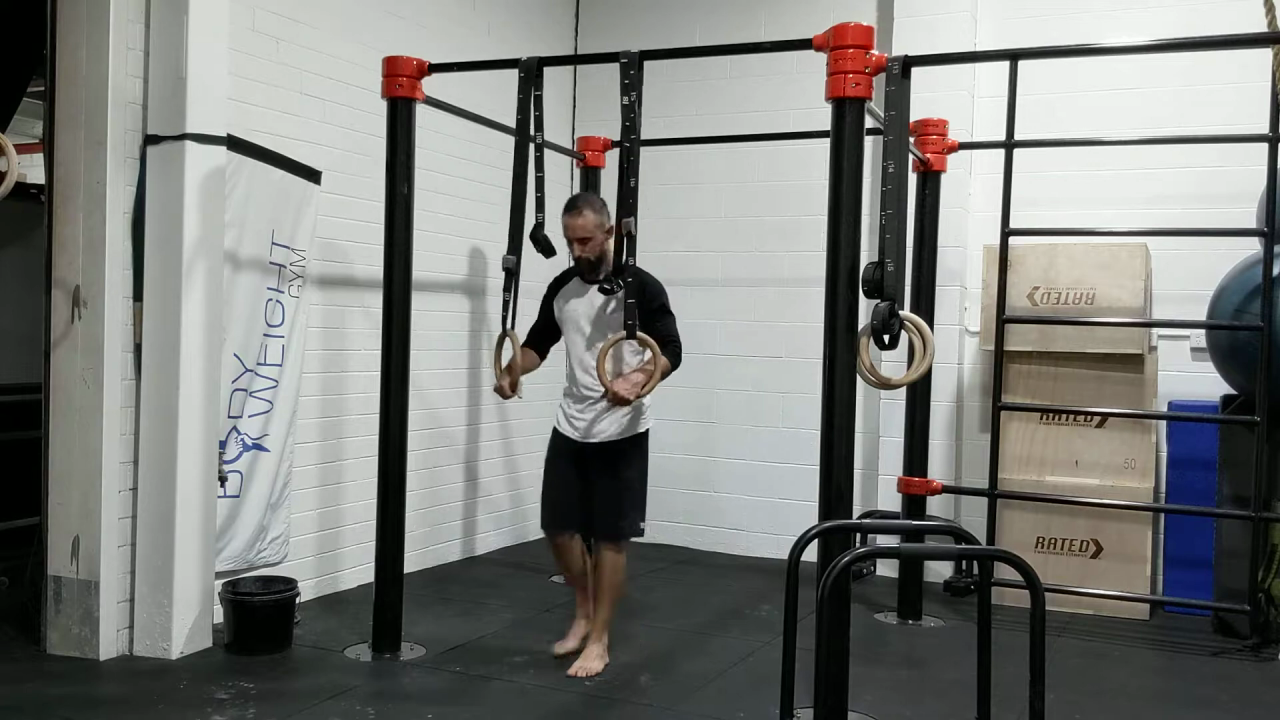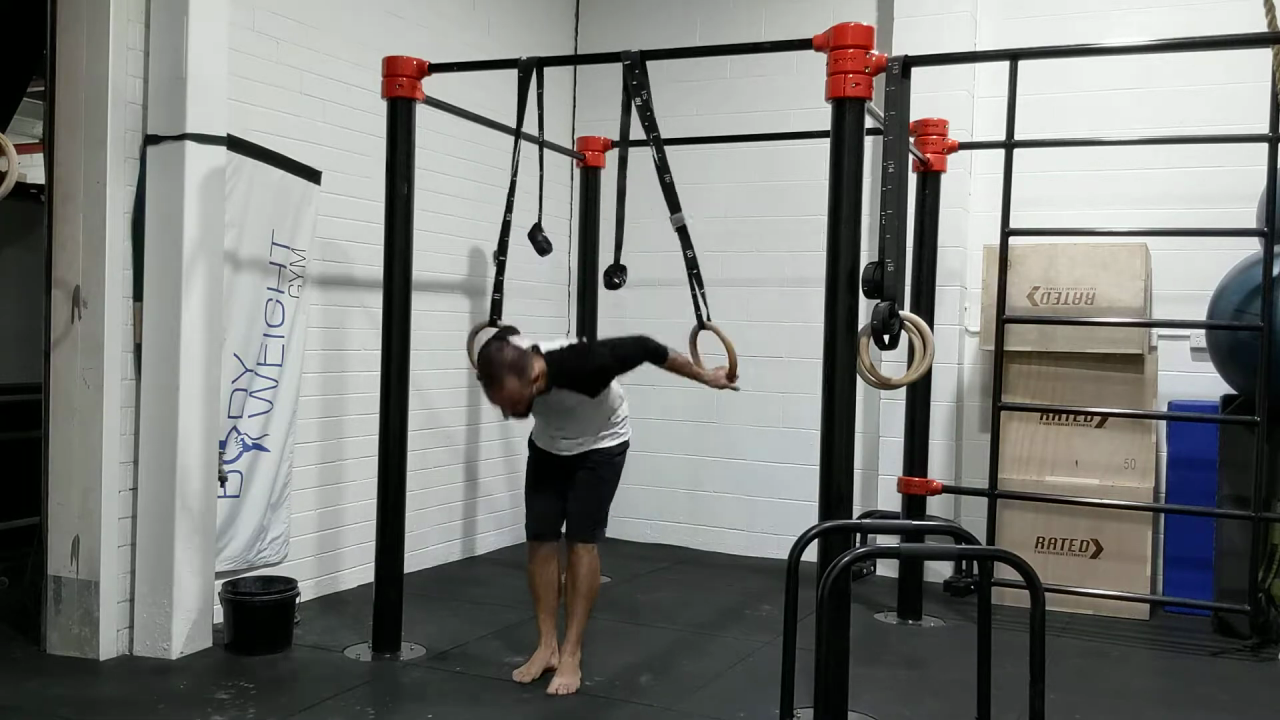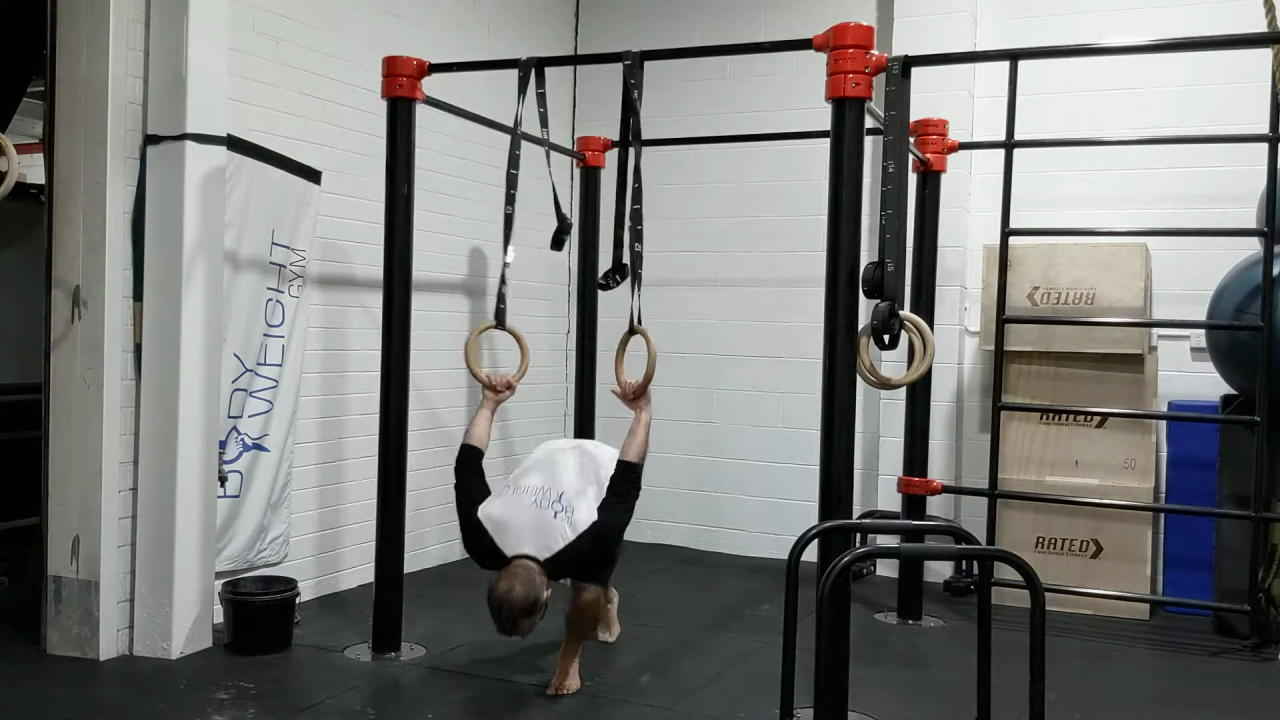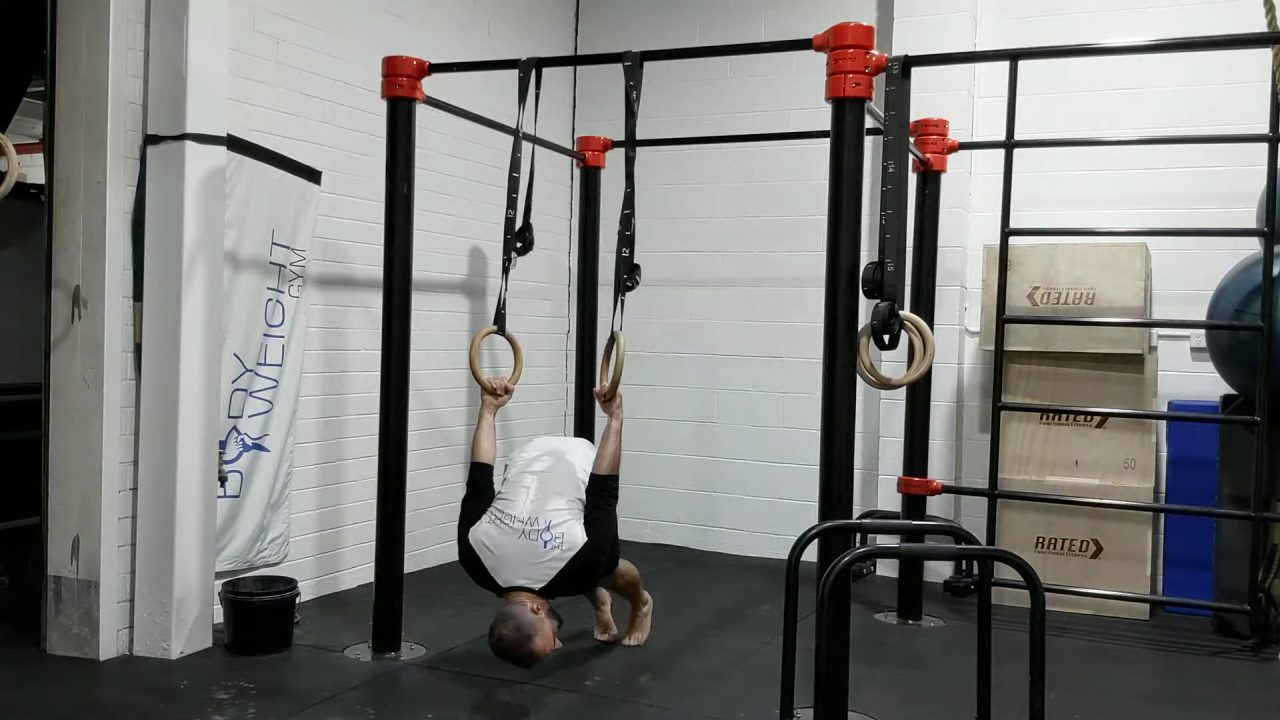
dt=1s
person 1, frame 1
left shoulder: (641, 288)
right shoulder: (561, 288)
left elbow: (670, 350)
right elbow: (538, 342)
left wrist: (637, 377)
right wrist: (511, 371)
left hip: (621, 433)
right hip: (570, 429)
left knee: (610, 538)
right knee: (557, 527)
left ankle: (598, 639)
right ankle: (585, 613)
person 1, frame 2
left shoulder: (584, 366)
right shoulder: (501, 361)
left elbow: (647, 349)
right elbow: (508, 334)
left wrist: (705, 376)
left hip: (601, 444)
right hip: (547, 445)
left knee: (582, 542)
right knee: (540, 540)
left ankle: (571, 656)
right ankle: (547, 647)
person 1, frame 3
left shoulder: (584, 547)
right shoulder: (482, 541)
left elbow: (626, 485)
right elbow: (467, 465)
left wrist: (643, 412)
right wrist: (489, 402)
left hip: (603, 468)
left knee: (587, 591)
left ankle: (569, 660)
right ankle: (606, 598)
person 1, frame 4
right shoulder: (478, 561)
left elbow: (604, 493)
right elbow: (479, 484)
left wrist: (615, 418)
right wrist: (488, 410)
left hip: (579, 460)
right hip: (531, 457)
left knee: (605, 572)
left ankle: (641, 604)
right ankle: (599, 602)
